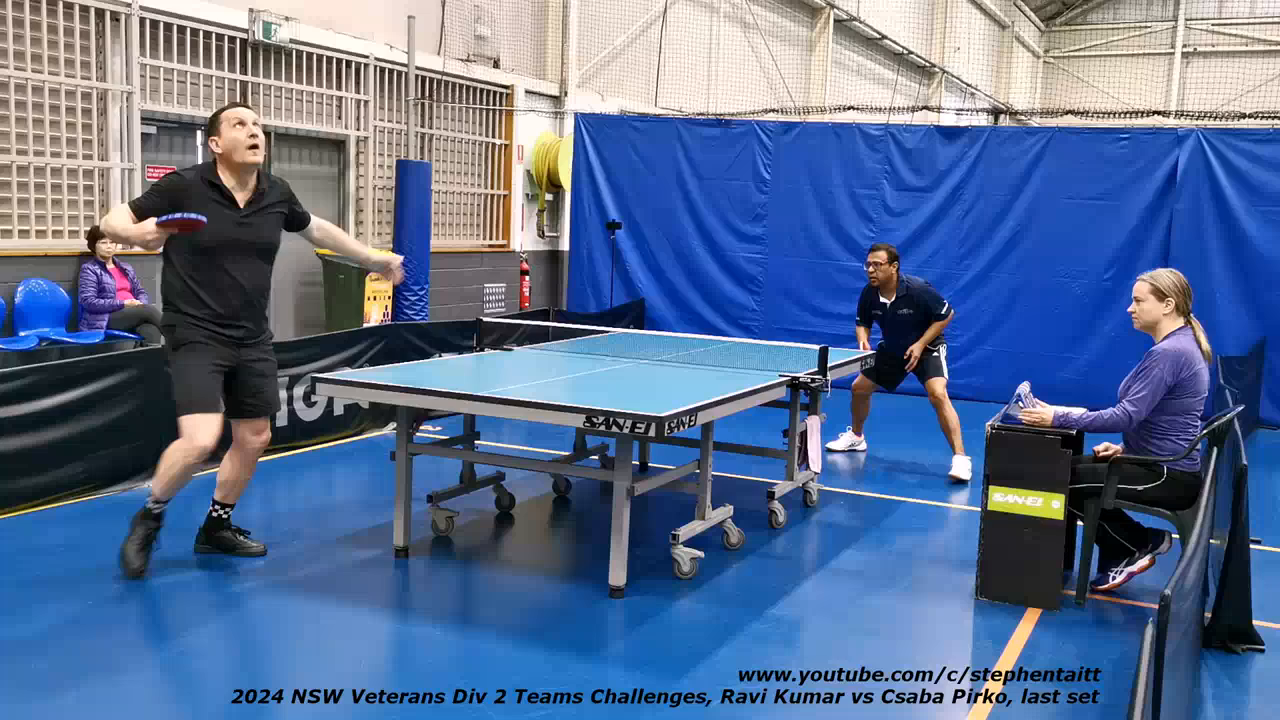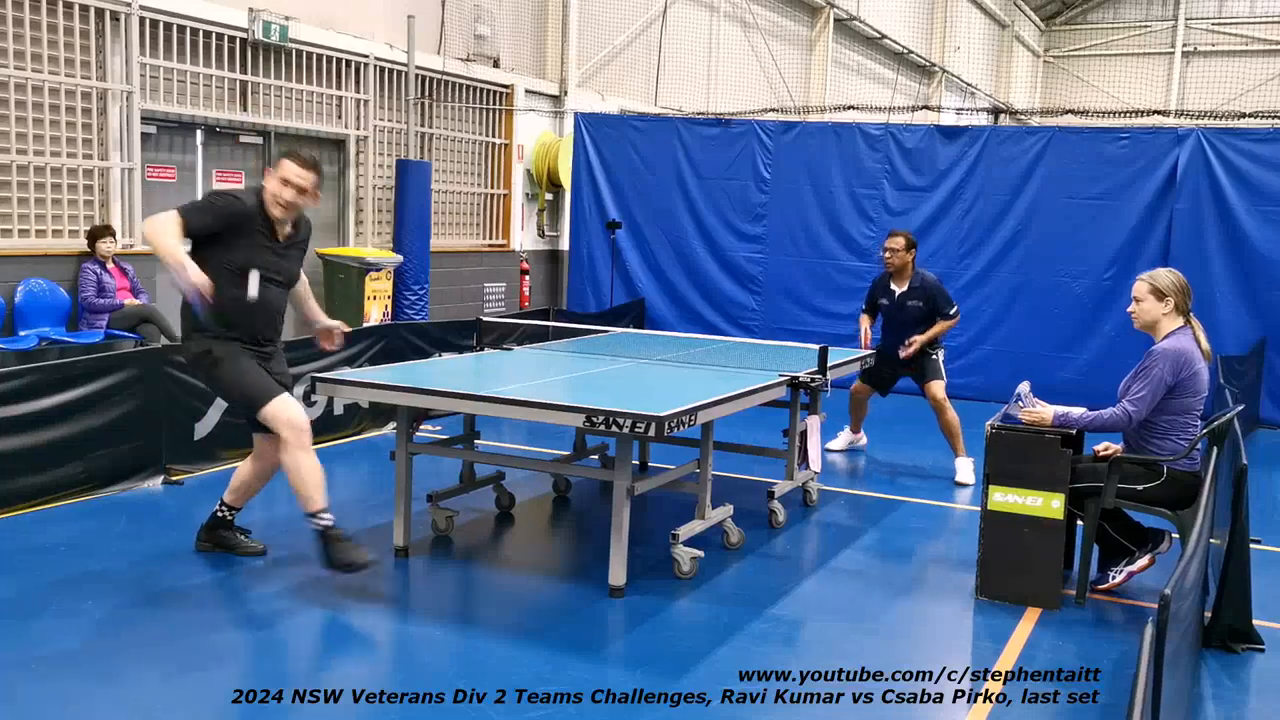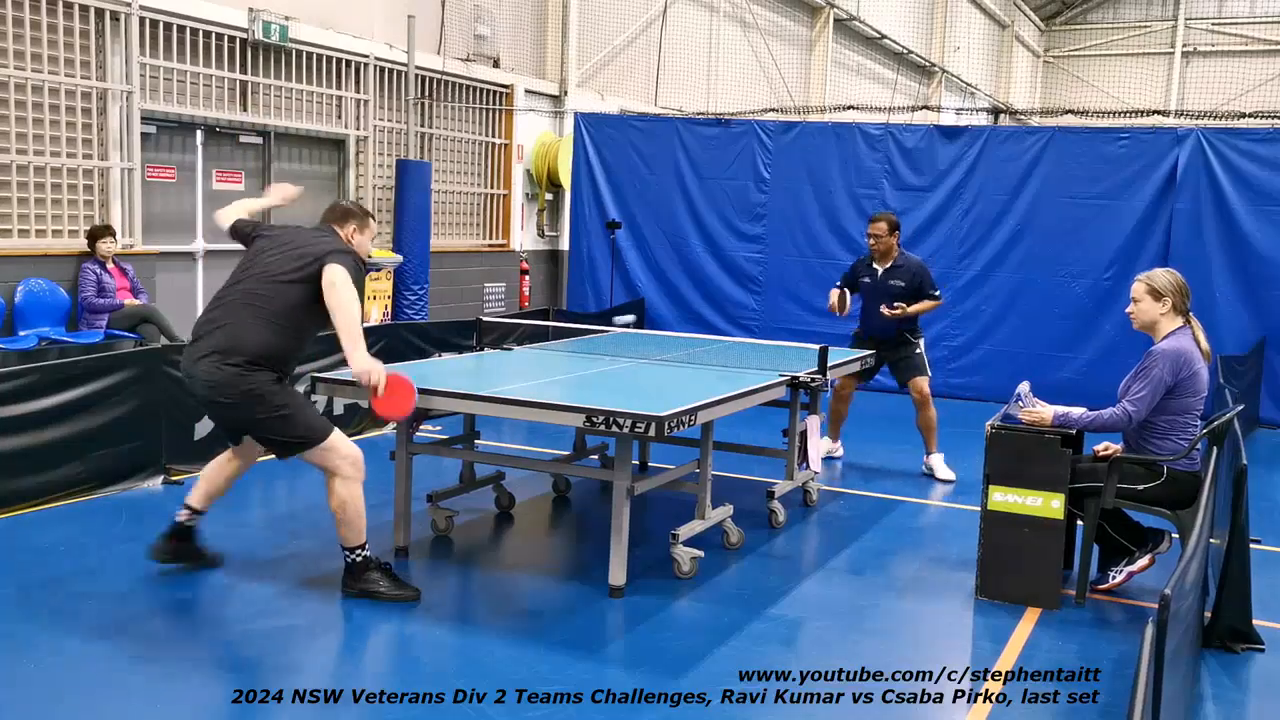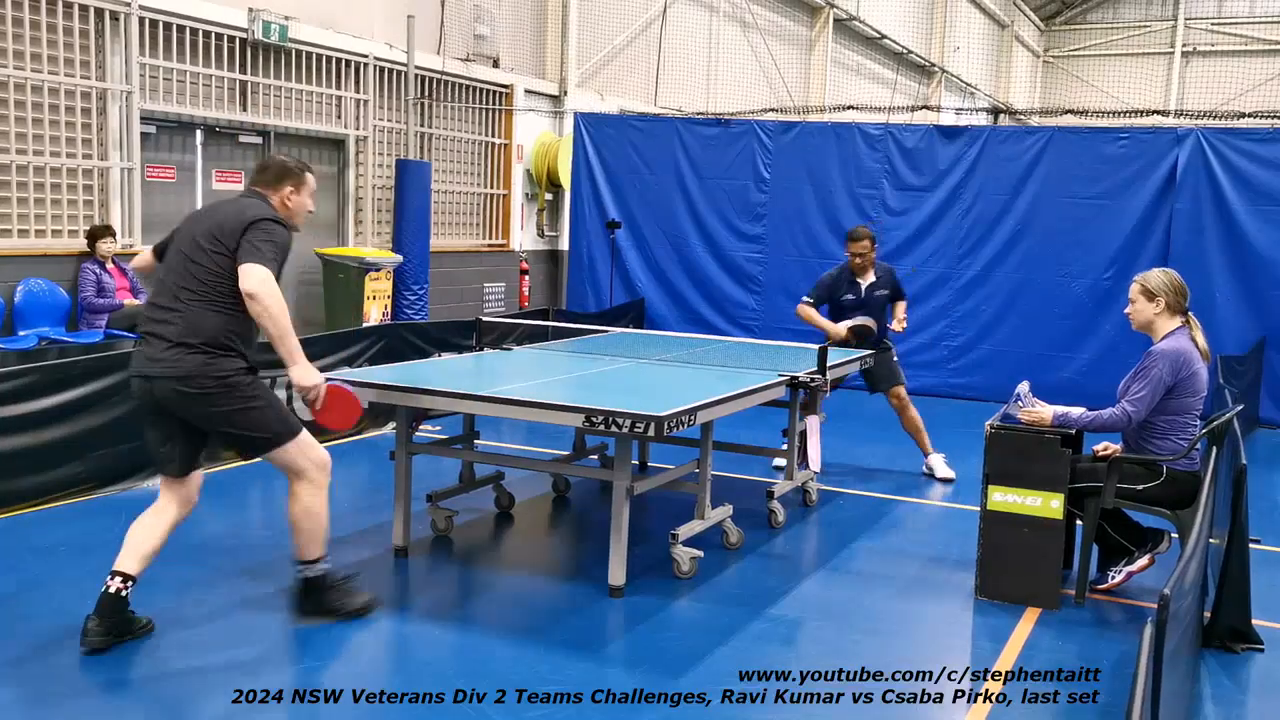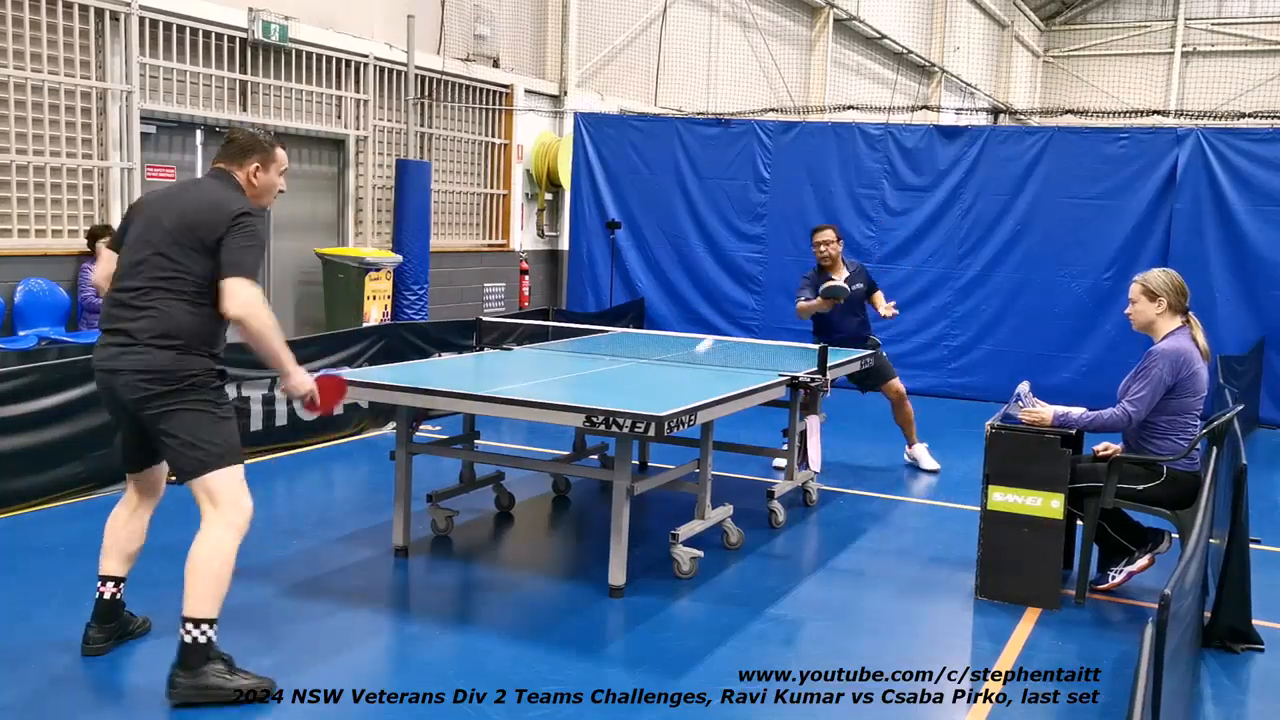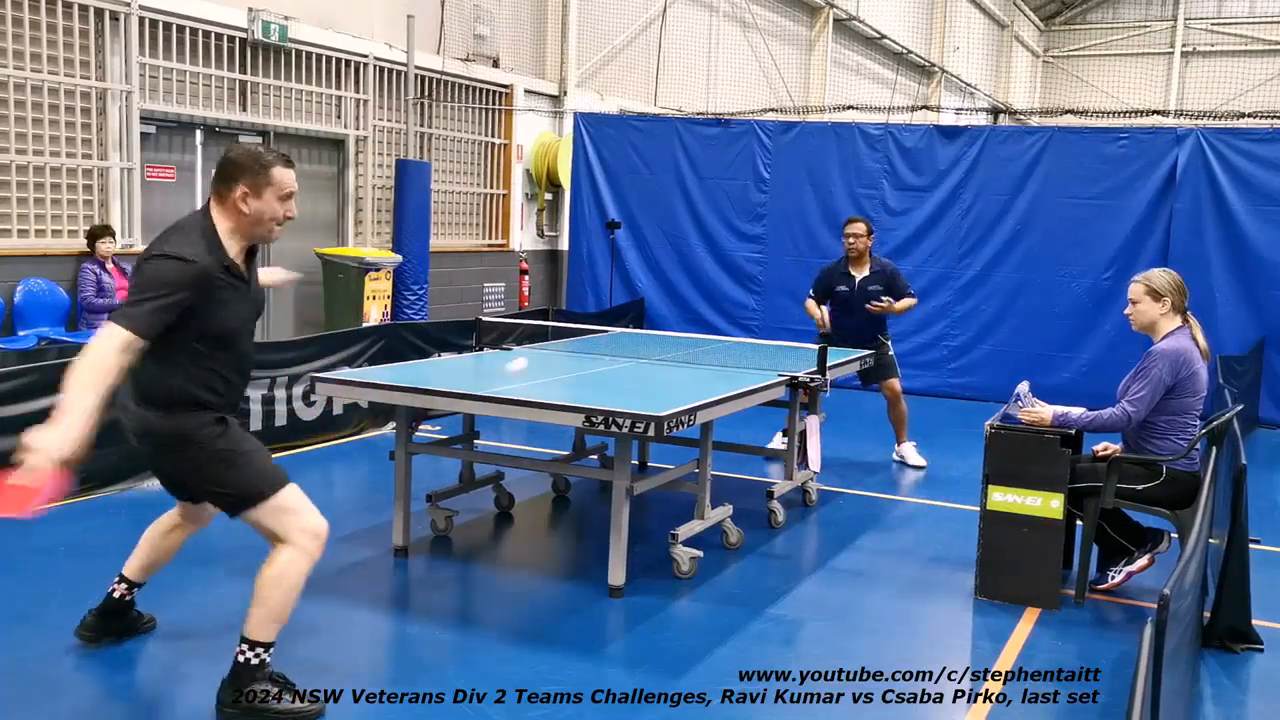
dt=0.3s
person 1, frame 1
left shoulder: (278, 193)
right shoulder: (184, 186)
left elbow: (316, 229)
right elbow: (115, 222)
left wrist: (375, 259)
right wrist: (141, 232)
left hip: (252, 336)
right hip: (197, 333)
left knee: (255, 437)
right knee: (200, 440)
left ankle: (217, 526)
right ankle: (148, 519)
person 1, frame 2
left shoulder: (300, 229)
right shoulder: (232, 207)
right elbow: (155, 227)
left wrist: (318, 319)
right wrist: (182, 262)
left hip: (266, 350)
right hip: (219, 346)
left knee: (275, 447)
right knee: (295, 425)
left ankle: (218, 525)
right ankle: (328, 536)
person 1, frame 3
left shoulder: (277, 236)
right shoulder: (340, 253)
left elbow: (226, 216)
right elbow: (337, 284)
left wrist: (271, 198)
right wrist: (358, 354)
left hip: (203, 363)
right hip: (245, 378)
left knee: (243, 450)
right knee: (345, 463)
left ankle: (180, 533)
right ankle: (361, 570)
person 1, frame 4
left shoulder: (204, 216)
right shoulder: (267, 223)
left elbow: (145, 261)
right elbow: (255, 287)
right wrist: (298, 364)
left hip: (149, 369)
right hip: (206, 370)
left knee: (177, 496)
right knee: (311, 465)
left ankle: (109, 611)
right ankle: (316, 586)
person 1, frame 5
left shoulder: (156, 200)
right shoulder: (239, 218)
left elbow: (107, 276)
right elbow: (241, 304)
right wrist: (291, 372)
left hip: (118, 364)
right hip: (171, 373)
left knee: (144, 488)
right knee: (228, 508)
left ankle: (106, 615)
right ankle: (195, 661)
person 1, frame 6
left shoulder: (231, 243)
right shoulder: (187, 262)
right elbow: (113, 345)
left wrist: (258, 278)
right wrist: (67, 427)
left hip: (184, 414)
right hip: (189, 424)
left knee: (194, 512)
right knee: (305, 533)
left ankle: (113, 611)
person 2, frame 1
left shoulder: (1169, 353)
right shoulder: (1179, 345)
left elbow: (1128, 415)
left wrist: (1059, 417)
right wrist: (1124, 447)
left hip: (1168, 476)
right hip: (1162, 463)
left knee: (1067, 480)
right knee: (1067, 466)
left ankle: (1143, 543)
right ankle: (1119, 557)
person 2, frame 2
left shoulder: (1168, 352)
right shoulder: (1178, 345)
left elbow: (1127, 415)
left wrist: (1059, 417)
right wrist: (1124, 447)
left hip: (1168, 475)
right hip: (1162, 463)
left knee: (1066, 480)
left ankle: (1143, 542)
right ankle: (1119, 557)
person 2, frame 3
left shoulder: (1168, 353)
right shoulder: (1178, 345)
left elbow: (1127, 415)
left wrist: (1058, 417)
right wrist: (1124, 446)
left hip: (1168, 475)
right hip: (1161, 462)
left knee: (1066, 481)
left ankle: (1143, 542)
right ankle: (1118, 557)
person 2, frame 4
left shoulder: (1167, 353)
right shoulder: (1177, 345)
left elbow: (1127, 416)
left wrist: (1058, 417)
right wrist: (1123, 446)
left hip: (1167, 475)
right hip: (1161, 463)
left knee: (1065, 480)
left ankle: (1142, 542)
right ankle: (1120, 556)
person 2, frame 5
left shoulder: (1168, 353)
right shoulder: (1177, 345)
left elbow: (1127, 416)
left wrist: (1058, 417)
right wrist: (1124, 446)
left hip: (1167, 476)
right hip: (1162, 463)
left knee: (1066, 480)
left ankle: (1142, 543)
right ankle: (1119, 557)
person 2, frame 6
left shoulder: (1167, 353)
right shoulder: (1176, 345)
left elbow: (1126, 415)
left wrist: (1058, 417)
right wrist: (1123, 446)
left hip: (1166, 475)
right hip: (1160, 463)
left knee: (1064, 480)
left ankle: (1142, 542)
right ankle: (1119, 556)
person 3, frame 1
left shoulder: (918, 289)
right shoulder: (869, 294)
left elbow: (946, 315)
right elbow: (862, 323)
left wrist: (921, 344)
right wrist: (862, 342)
left hip: (926, 348)
right hip: (891, 350)
left knee: (937, 394)
right knee: (859, 388)
left ankle: (960, 458)
right ankle: (856, 436)
person 3, frame 2
left shoulder: (929, 284)
right shoulder: (879, 283)
left elbow: (952, 317)
right elbow: (868, 312)
left wrist: (923, 339)
right wrist: (865, 327)
left hip: (925, 352)
right hip: (888, 352)
left knee: (938, 398)
right knee: (857, 392)
left ankle: (962, 460)
right ankle: (855, 434)
person 3, frame 3
left shoulder: (914, 267)
right shoulder: (861, 265)
left elbow: (935, 300)
right elbow: (838, 288)
left wrist: (908, 312)
right wrist: (835, 298)
left hip: (904, 341)
right hip: (867, 340)
left knee: (922, 394)
right knee: (842, 389)
left ankle: (933, 458)
right ankle: (832, 442)
person 3, frame 4
left shoulder: (887, 274)
right shoulder: (833, 278)
left elbow: (900, 299)
right elbow: (803, 308)
left wrist: (898, 317)
right wrist: (830, 327)
left hip: (876, 348)
right hip: (839, 345)
left knee: (900, 399)
left ankle: (931, 458)
person 3, frame 5
left shoulder: (859, 272)
right shoulder: (811, 280)
left elbow: (873, 291)
right elbow: (801, 309)
left wrist: (882, 307)
right wrist: (816, 305)
left hip: (864, 346)
right hip: (828, 349)
left knee: (898, 393)
left ankle: (914, 448)
person 3, frame 6
left shoulder: (887, 270)
right shoulder: (831, 271)
left elbow: (910, 299)
right elbow: (811, 300)
left wrist: (892, 309)
right wrist: (817, 313)
left hip: (873, 343)
right hip: (834, 341)
left knee: (894, 391)
left ankle: (903, 447)
right ankle: (785, 437)
